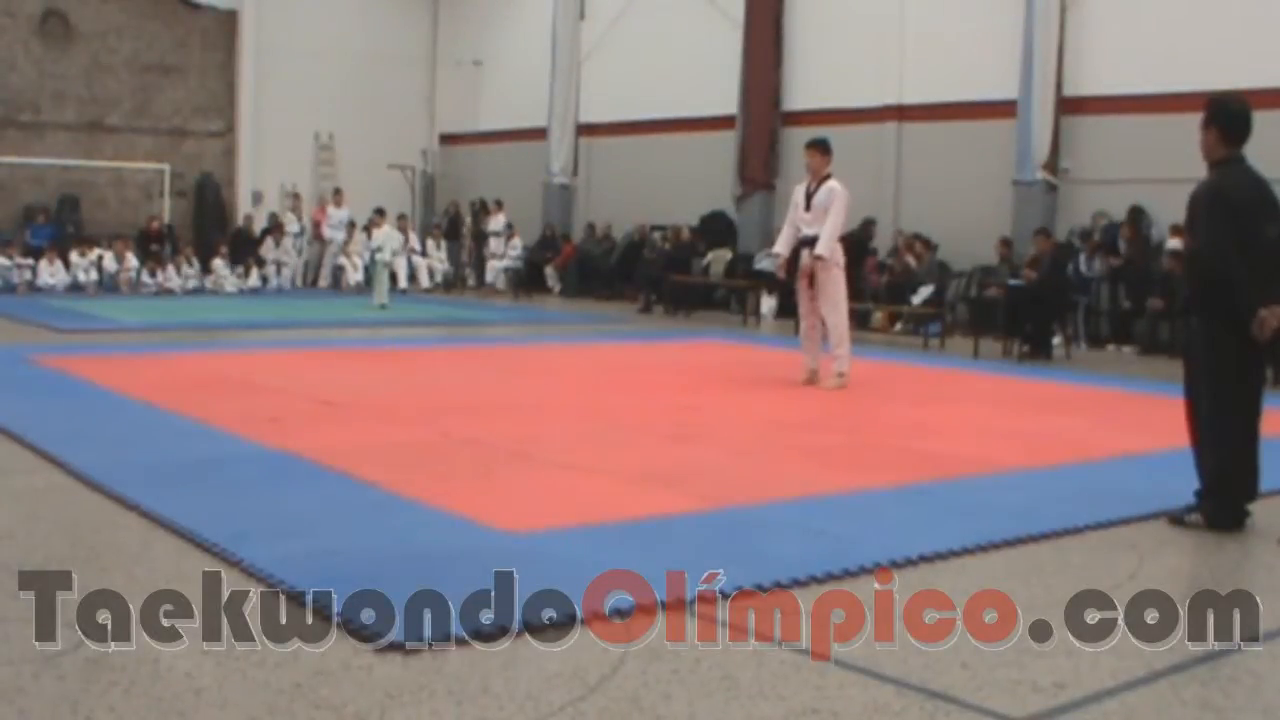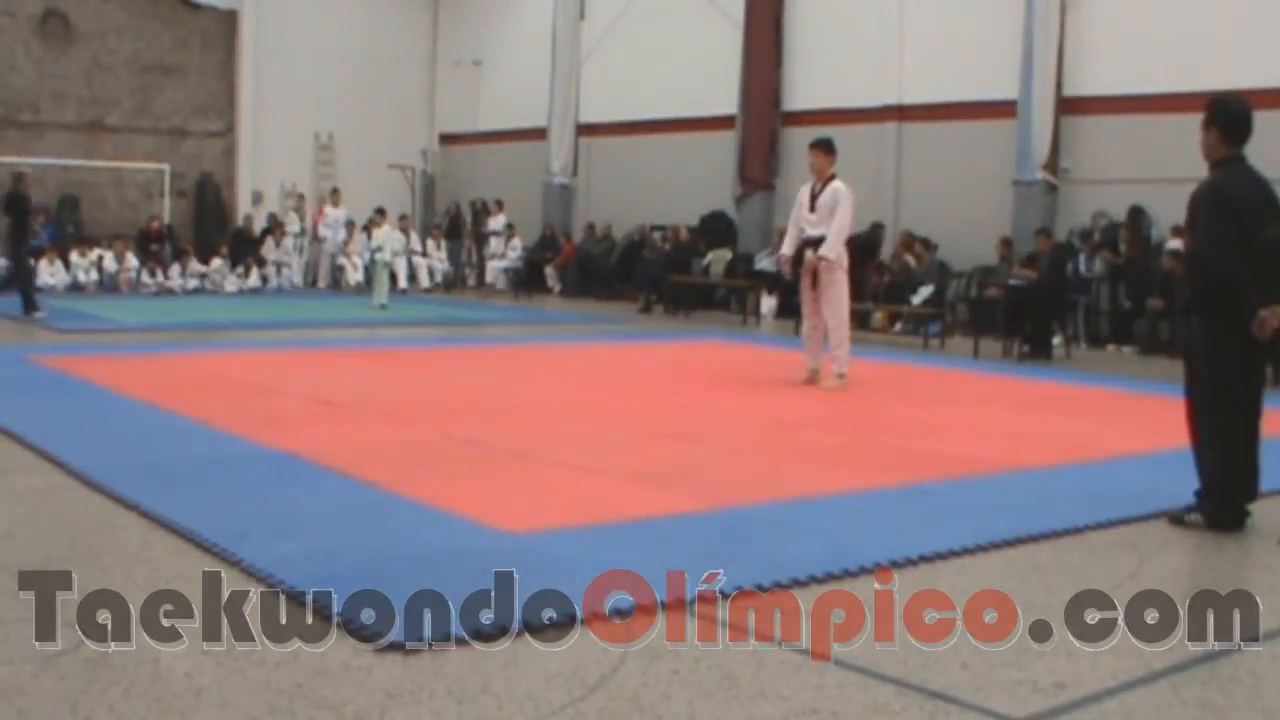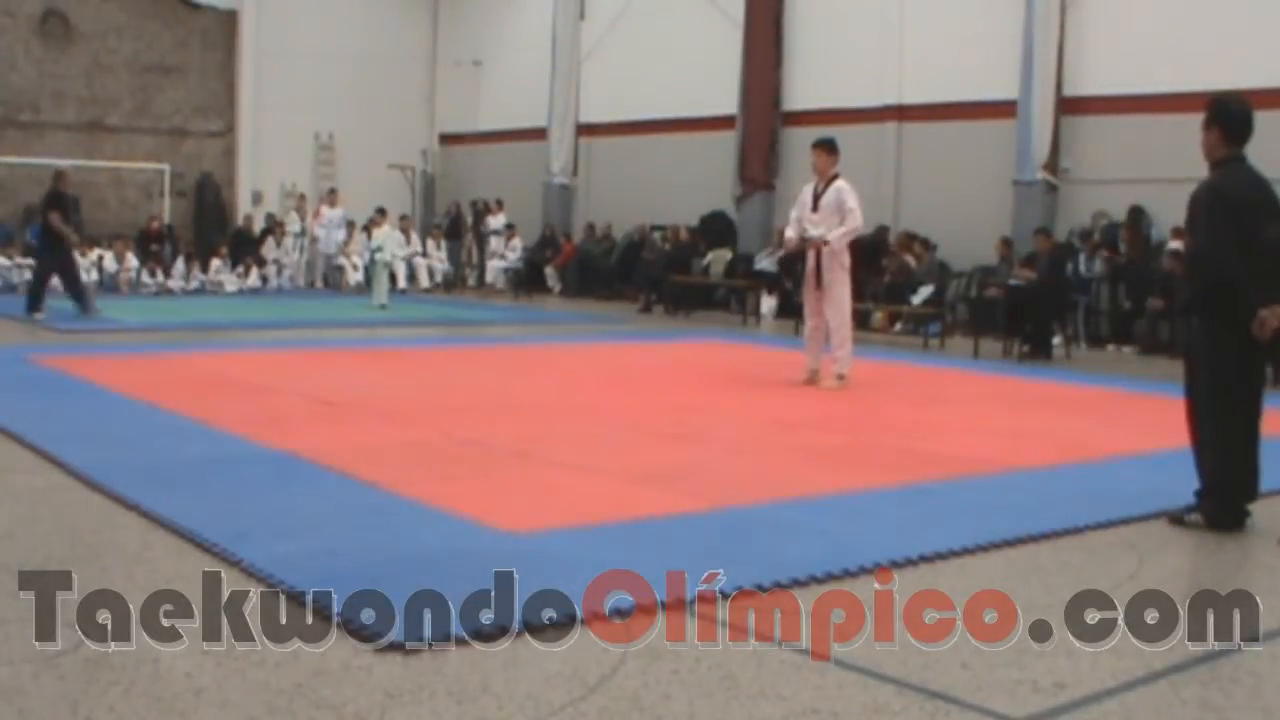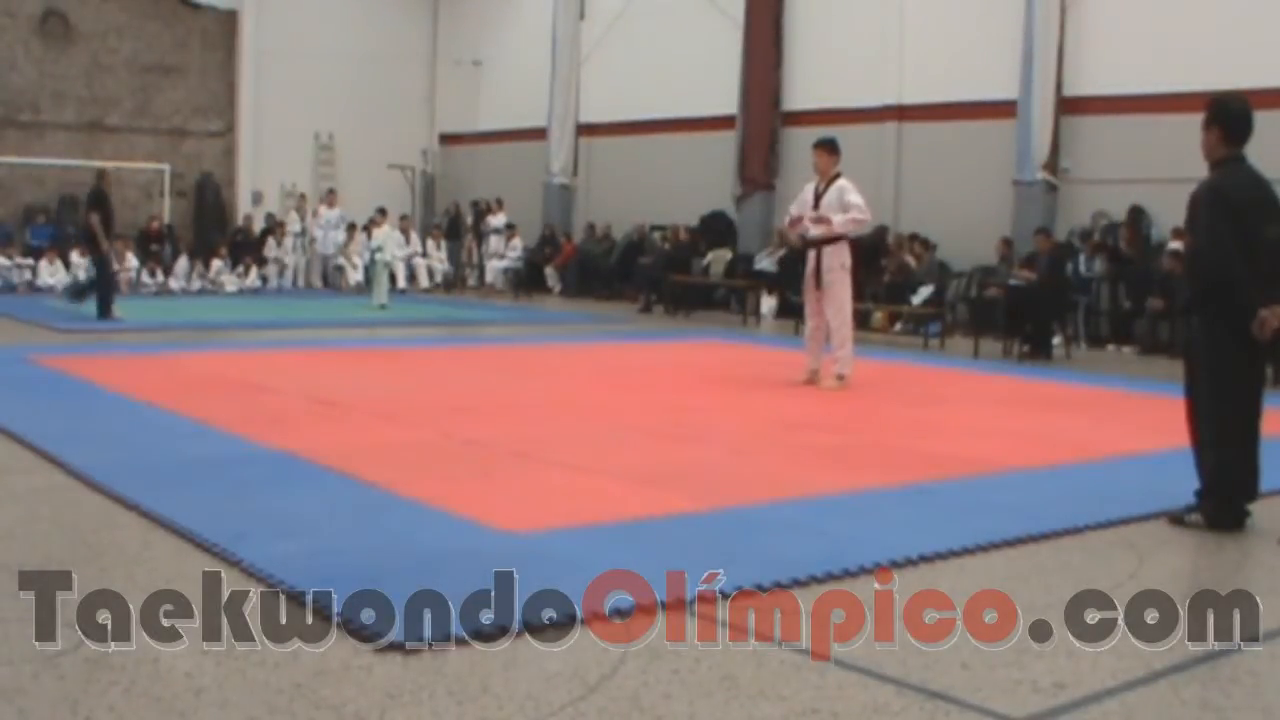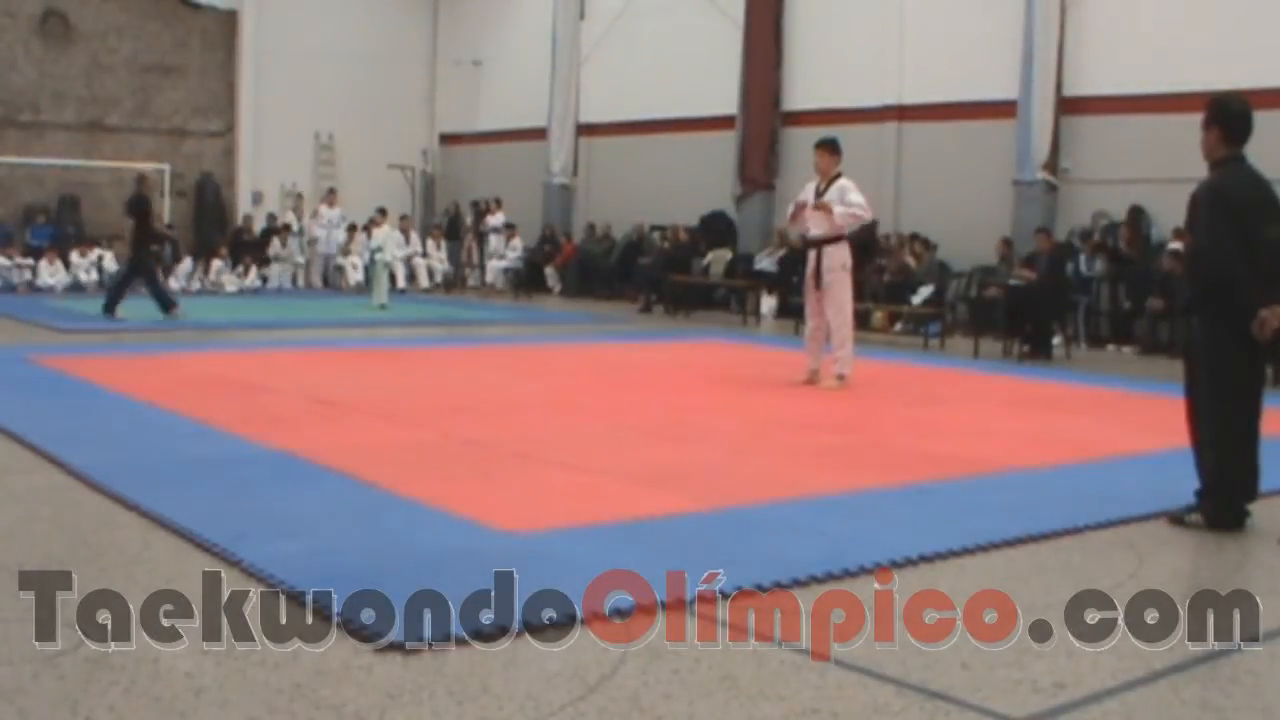
dt=0.3s
person 1, frame 1
left shoulder: (1212, 192)
left elbow: (1211, 262)
left hip: (1218, 317)
left knee: (1214, 411)
right knee: (1241, 408)
left ankle: (1219, 506)
right ankle: (1234, 499)
person 1, frame 2
left shoulder: (1213, 192)
left elbow: (1210, 262)
left hip: (1219, 317)
left knee: (1214, 410)
right knee: (1241, 407)
left ankle: (1220, 505)
right ankle: (1235, 499)
person 1, frame 3
left shoulder: (1213, 191)
left elbow: (1211, 262)
left hip: (1219, 317)
left knee: (1214, 411)
right knee: (1241, 408)
left ankle: (1220, 505)
right ankle: (1234, 499)
person 1, frame 4
left shoulder: (1212, 192)
left elbow: (1210, 262)
left hip: (1219, 316)
left knee: (1213, 410)
right knee: (1241, 407)
left ankle: (1220, 505)
right ankle: (1235, 499)
person 1, frame 5
left shoulder: (1212, 191)
left elbow: (1210, 262)
left hip: (1218, 316)
left knee: (1214, 410)
right knee: (1241, 407)
left ankle: (1220, 505)
right ankle: (1234, 499)
person 2, frame 1
left shoulder: (835, 190)
right shoulder: (800, 191)
left elbow: (832, 227)
right elbow: (790, 225)
left wrist: (816, 258)
right wrist: (783, 255)
left hip: (827, 256)
right hip: (803, 255)
left knee: (834, 313)
right knee: (807, 315)
left ankle: (840, 371)
right ankle: (812, 368)
person 2, frame 2
left shoulder: (840, 191)
right shoulder: (805, 191)
left elbow: (840, 229)
right elbow: (795, 225)
left wrist: (821, 257)
right wrist: (788, 253)
left hip: (831, 257)
right hip: (807, 255)
left knee: (835, 315)
right knee: (810, 315)
left ankle: (840, 372)
right ankle: (813, 368)
person 2, frame 3
left shoulder: (842, 189)
right shoulder: (808, 190)
left elbow: (855, 223)
right elbow: (796, 220)
left wrist: (826, 240)
right wrist: (791, 237)
left hip: (833, 256)
right hip: (812, 257)
left knee: (837, 315)
right knee: (812, 315)
left ankle: (841, 372)
right ankle: (813, 368)
person 2, frame 4
left shoulder: (844, 188)
right shoulder: (809, 189)
left elbow: (863, 216)
right elbow: (795, 215)
left wrist: (832, 221)
right wrist: (793, 223)
left hip: (835, 254)
right hip: (813, 255)
left knee: (838, 315)
right knee: (813, 315)
left ankle: (841, 372)
right ankle: (813, 368)
person 2, frame 5
left shoulder: (845, 187)
right shoulder: (810, 188)
left elbow: (863, 213)
right elbow: (797, 223)
left wrist: (832, 210)
right wrist: (795, 212)
left hip: (835, 255)
right hip: (813, 255)
left knee: (838, 314)
right knee: (813, 315)
left ankle: (841, 372)
right ankle: (813, 368)
